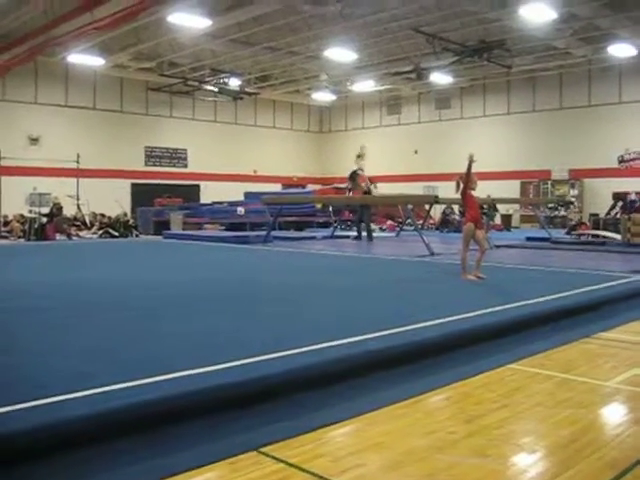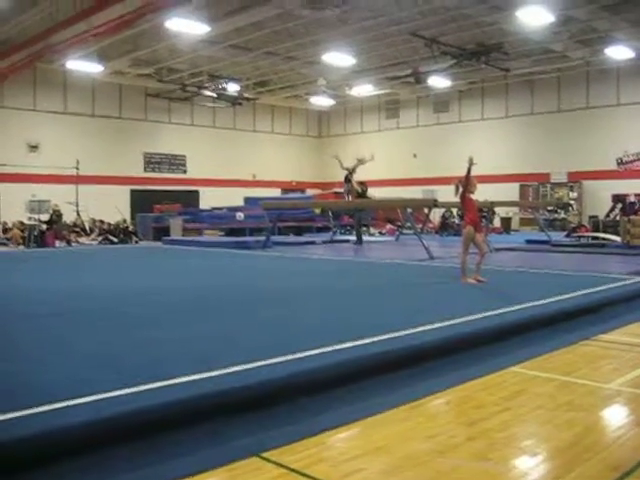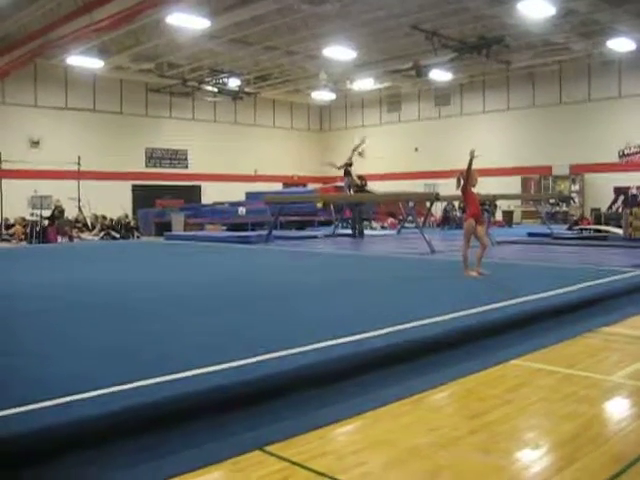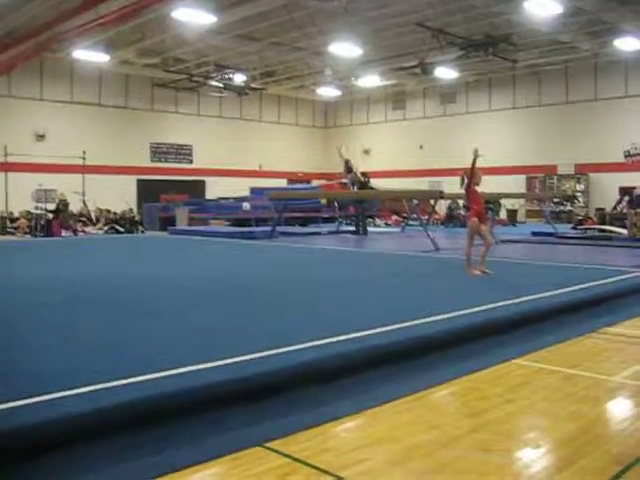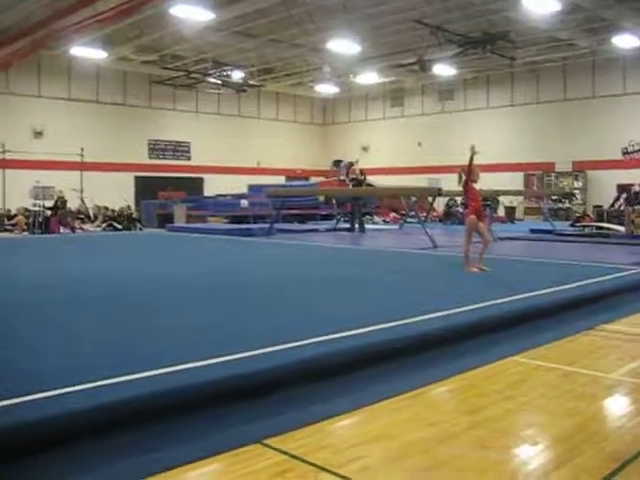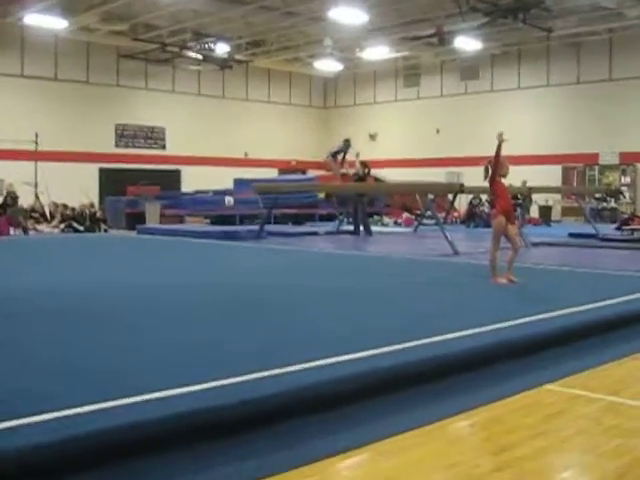
dt=0.4s
person 1, frame 1
left shoulder: (472, 196)
right shoulder: (464, 193)
left elbow: (477, 212)
right elbow: (466, 177)
left wrist: (482, 227)
right wrist: (470, 163)
left hip: (475, 224)
right hip: (469, 223)
left knee: (483, 247)
right knee: (465, 249)
left ankle: (476, 271)
right ankle: (465, 273)
person 1, frame 2
left shoulder: (471, 199)
right shoulder: (463, 197)
left elbow: (476, 215)
right elbow: (466, 180)
left wrist: (481, 230)
right wrist: (469, 166)
left hip: (475, 227)
right hip: (468, 226)
left knee: (483, 250)
right knee: (465, 252)
left ankle: (476, 275)
right ankle: (465, 277)
person 1, frame 3
left shoulder: (472, 193)
right shoulder: (465, 190)
left elbow: (478, 209)
right elbow: (467, 172)
left wrist: (483, 222)
right wrist: (471, 159)
left hip: (476, 220)
right hip: (469, 219)
left knee: (485, 243)
right knee: (466, 245)
left ankle: (477, 267)
right ankle: (467, 270)
person 1, frame 4
left shoulder: (476, 191)
right shoulder: (468, 188)
left elbow: (482, 207)
right elbow: (471, 171)
left wrist: (486, 221)
right wrist: (474, 158)
left hip: (479, 218)
right hip: (473, 218)
left knee: (489, 242)
right knee: (470, 244)
left ankle: (481, 266)
right ankle: (470, 268)
person 1, frame 5
left shoulder: (473, 188)
right shoulder: (466, 186)
left elbow: (479, 205)
right elbow: (469, 168)
left wrist: (484, 218)
right wrist: (472, 155)
left hip: (477, 216)
right hip: (471, 215)
left knee: (487, 239)
right knee: (468, 241)
left ankle: (479, 263)
right ankle: (468, 265)
person 1, frame 6
left shoulder: (502, 185)
right shoulder: (493, 181)
left elbow: (508, 204)
right elbow: (496, 160)
left wrist: (513, 221)
right wrist: (499, 144)
left hip: (507, 217)
right hip: (499, 216)
left knee: (516, 245)
right knee: (495, 248)
left ankle: (508, 273)
right ankle: (495, 276)
